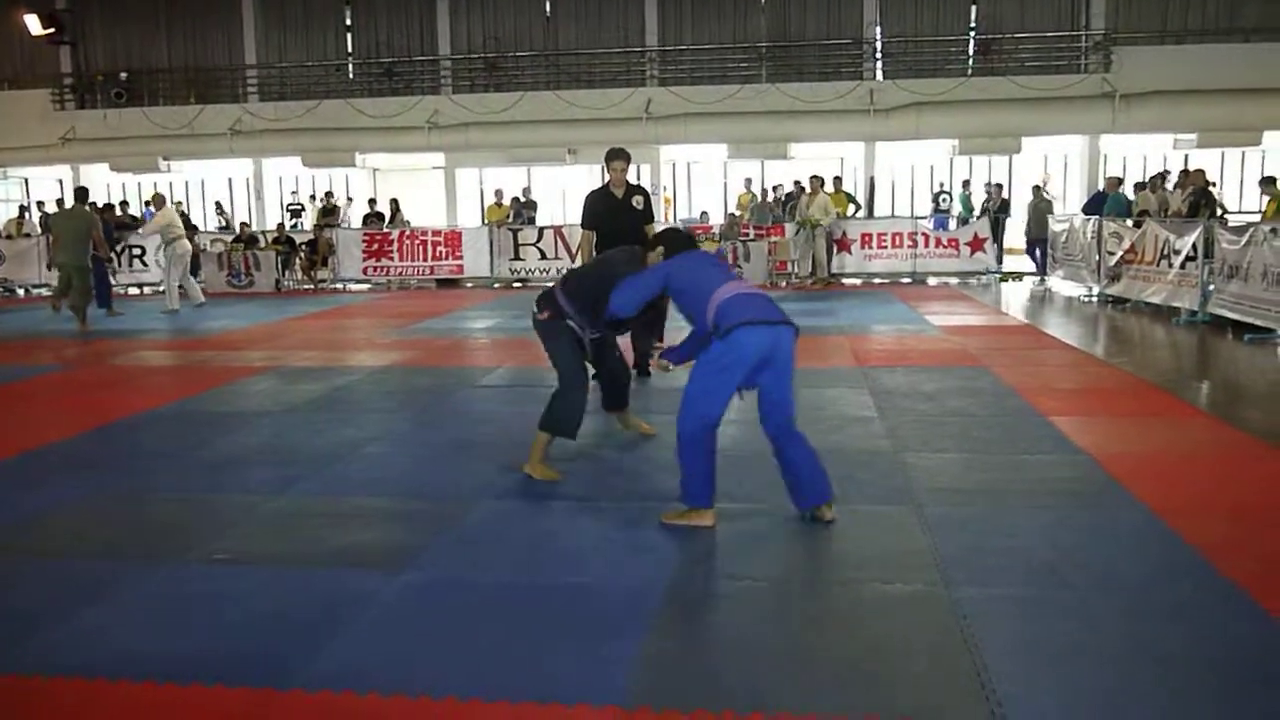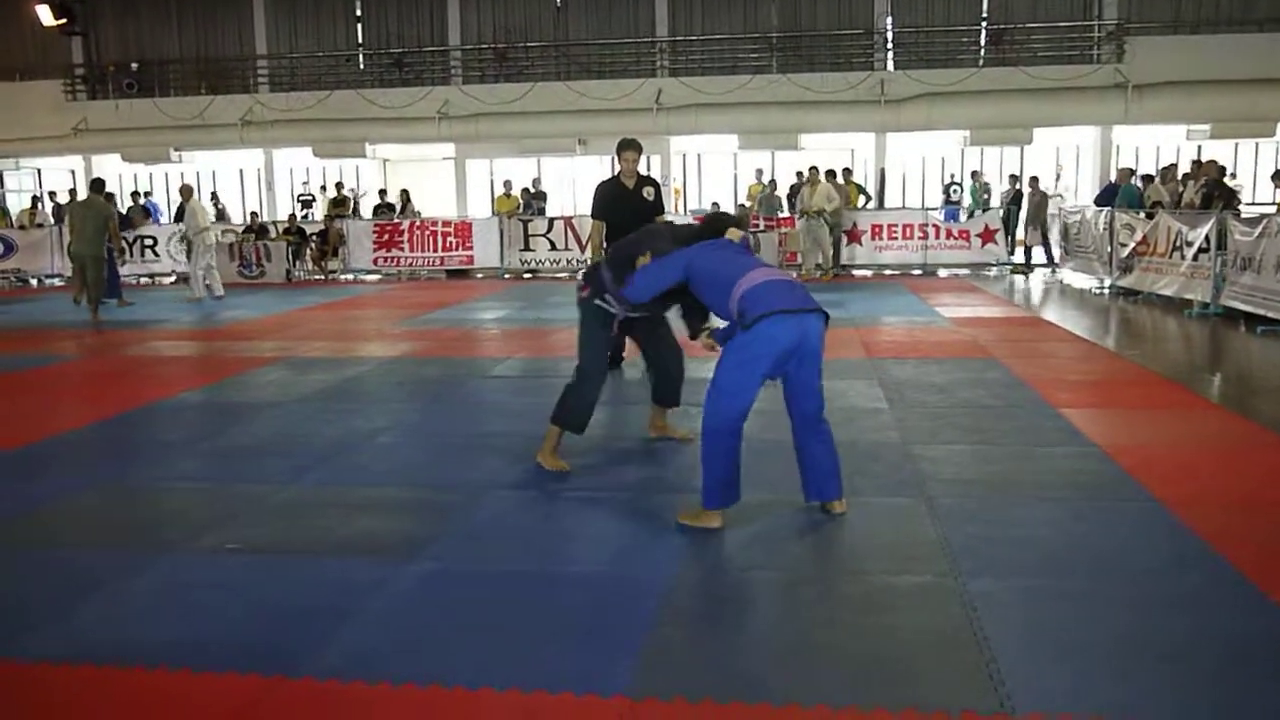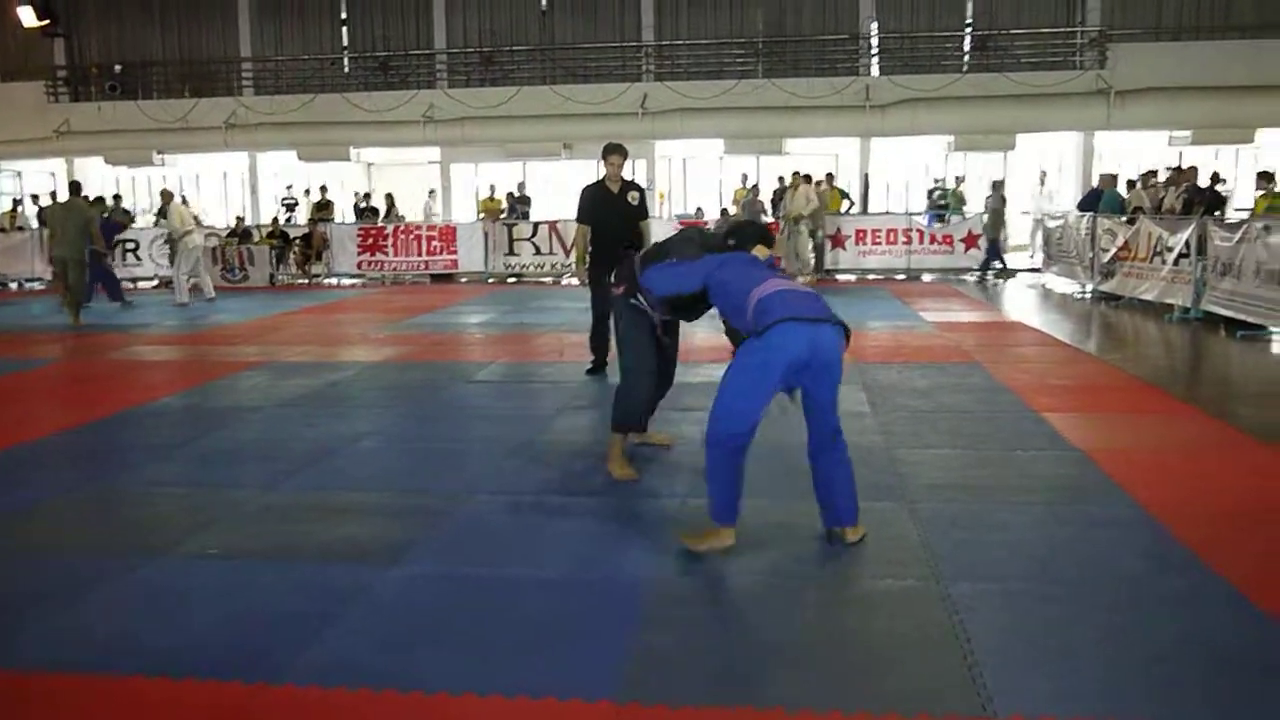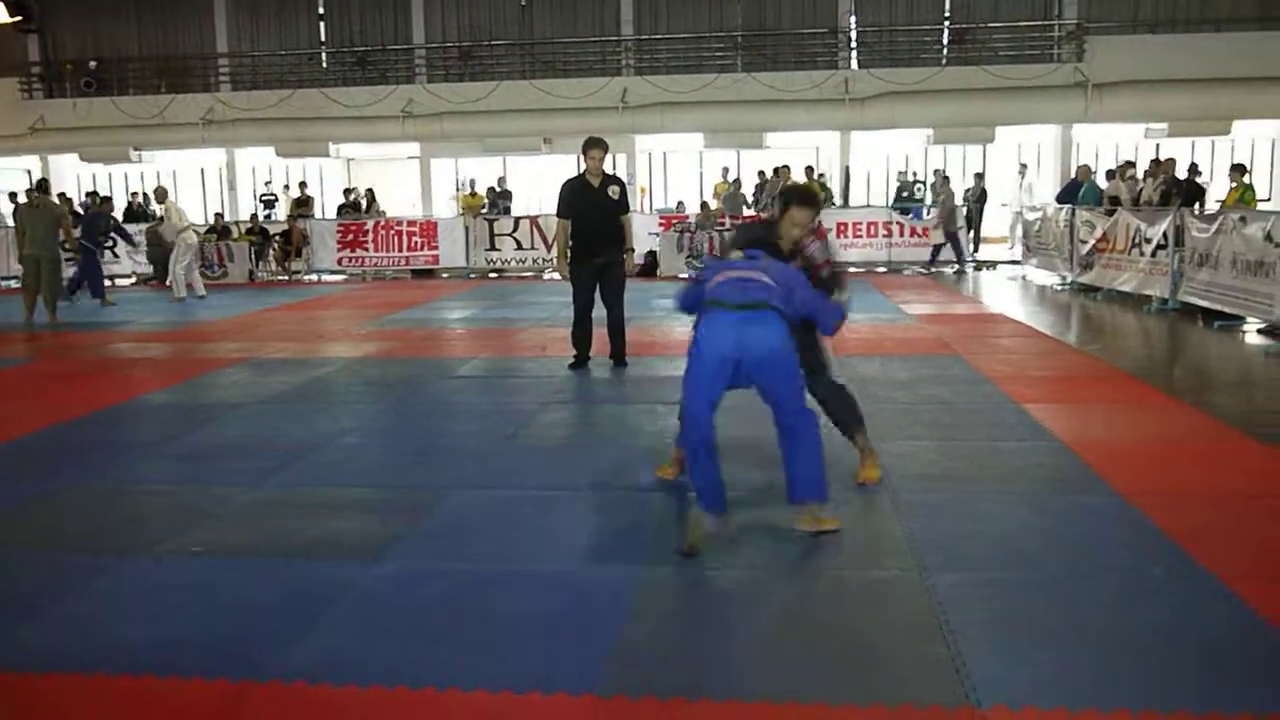
dt=0.5s
person 1, frame 1
left shoulder: (669, 267)
right shoulder: (714, 270)
left elbow: (621, 305)
right elbow: (704, 336)
right wrist: (670, 355)
left hip: (742, 333)
right hip: (781, 330)
left knee: (695, 421)
right knee: (781, 424)
left ankle: (700, 508)
right ankle: (820, 502)
person 1, frame 2
left shoulder: (692, 254)
right shoulder: (742, 258)
left elbow: (636, 291)
left wrist: (644, 269)
right wrist: (720, 336)
left hip: (769, 325)
right hip: (810, 318)
left knee: (723, 416)
right knee: (808, 414)
left ankle: (713, 509)
right ankle: (832, 497)
person 1, frame 3
left shoulder: (716, 264)
right shoulder: (774, 274)
left elbow: (652, 281)
left wrist: (672, 267)
left hip: (779, 334)
right hip: (829, 332)
left knee: (727, 432)
right knee: (826, 435)
left ankle: (722, 528)
right ankle: (847, 523)
person 1, frame 4
left shoulder: (719, 268)
right shoulder: (789, 275)
left elbow: (687, 302)
right elbow: (831, 319)
left hip: (716, 328)
right hip: (766, 327)
left knee: (697, 425)
right knee: (795, 419)
left ankle: (707, 510)
right ankle: (810, 511)
person 2, frame 1
left shoulder: (635, 263)
right shoulder: (626, 264)
left hip: (585, 319)
right hip: (554, 316)
left knee: (615, 367)
right knee: (575, 381)
left ankle: (625, 418)
right ankle: (535, 459)
person 2, frame 2
right shoulder: (662, 240)
left elbow: (694, 304)
left wrist: (700, 331)
left hip: (639, 303)
right hip: (600, 297)
left knee: (669, 358)
right knee: (593, 372)
left ankle: (658, 424)
right ankle: (548, 448)
person 2, frame 3
right shoulder: (693, 243)
left hip: (665, 306)
right hip: (634, 296)
left knee: (663, 373)
right knee: (640, 373)
left ankle: (637, 430)
right ankle: (615, 454)
person 2, frame 4
left shoulder: (814, 247)
right shoulder: (752, 236)
left elbow: (831, 291)
left hip: (793, 321)
left knee: (820, 383)
left ankle: (866, 452)
right ankle: (680, 455)
person 3, frame 1
left shoulder: (641, 194)
right shoulder: (595, 199)
left elbow: (649, 230)
right elbow: (587, 236)
left knee: (641, 317)
left ankle: (642, 363)
person 3, frame 2
left shoulder: (651, 186)
right shoulder: (605, 189)
left elbow: (659, 222)
right elbow: (597, 226)
right wrist: (596, 258)
right ankle: (615, 355)
person 3, frame 3
left shoulder: (636, 191)
right shoulder: (591, 193)
left elbow: (644, 227)
right elbow: (582, 230)
right wrist: (581, 262)
right hip: (601, 264)
right knee: (600, 314)
right ankle: (599, 361)
person 3, frame 4
left shoulder: (616, 185)
right shoulder: (571, 187)
left elbow: (625, 220)
right elbow: (563, 225)
left wrist: (629, 251)
right wrist: (562, 258)
left hip: (612, 258)
right hip: (582, 259)
left knee: (615, 308)
right knee: (582, 309)
left ankle: (618, 355)
right ankle: (581, 355)
